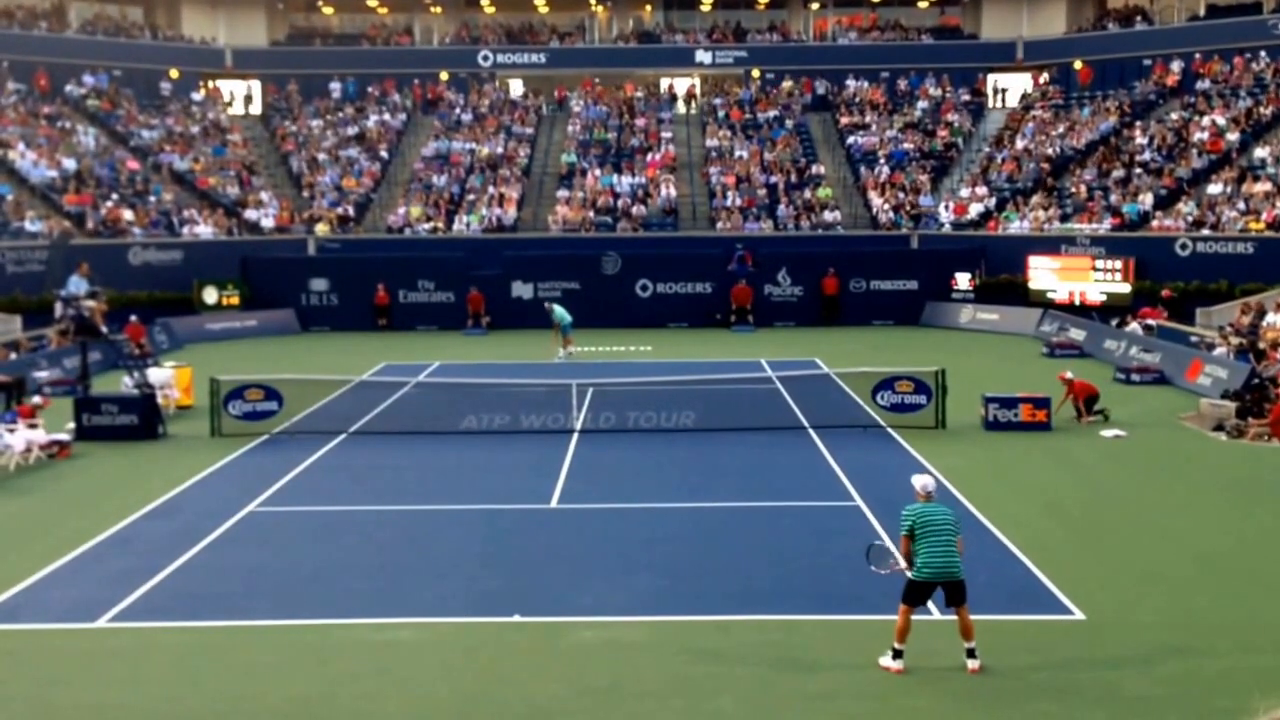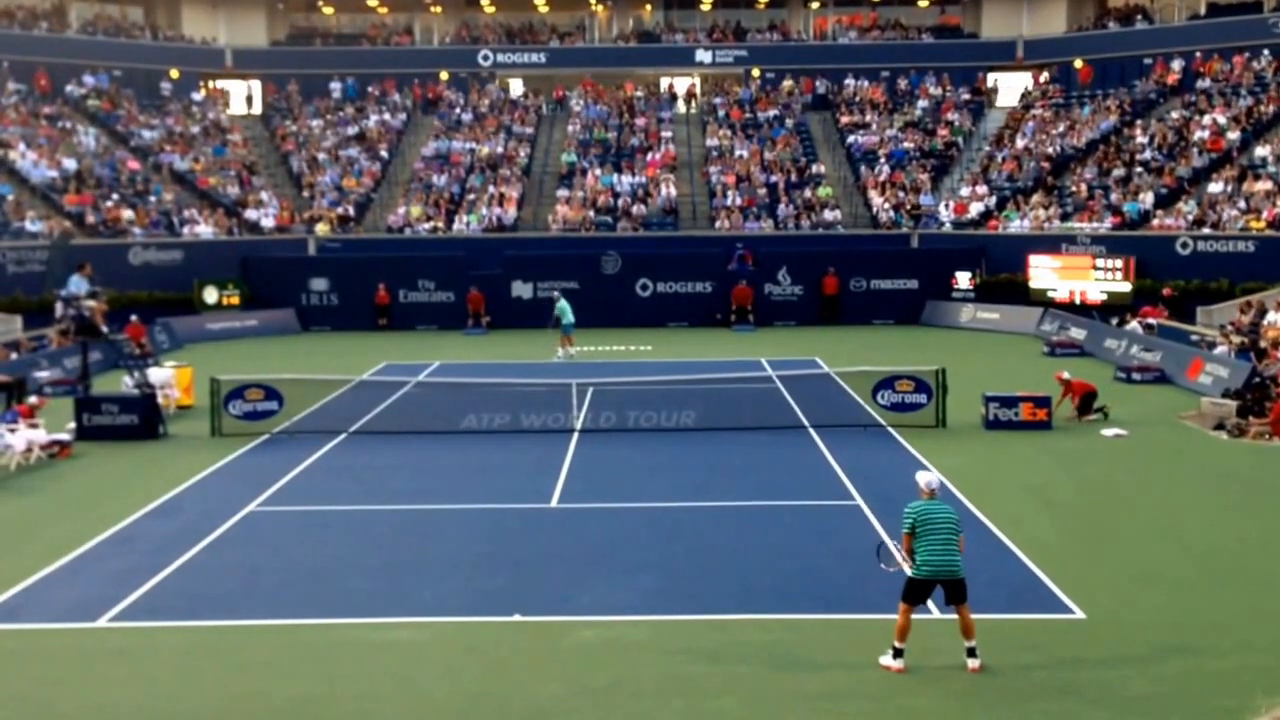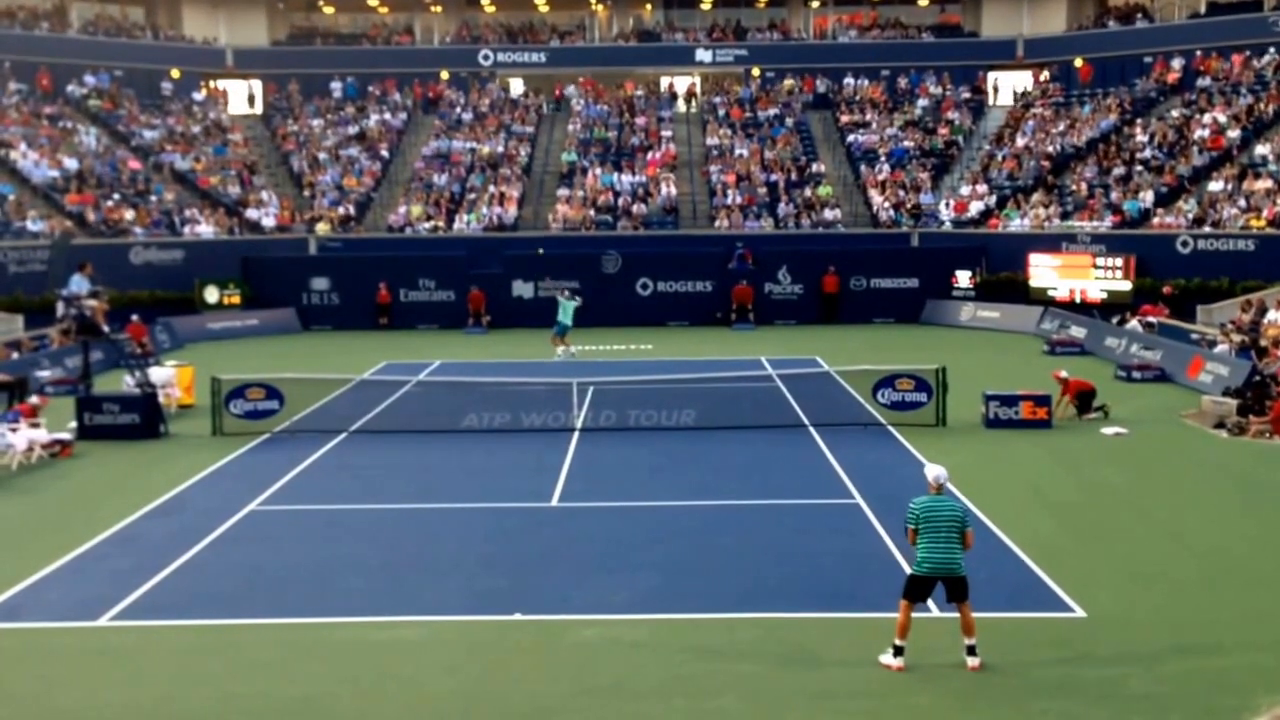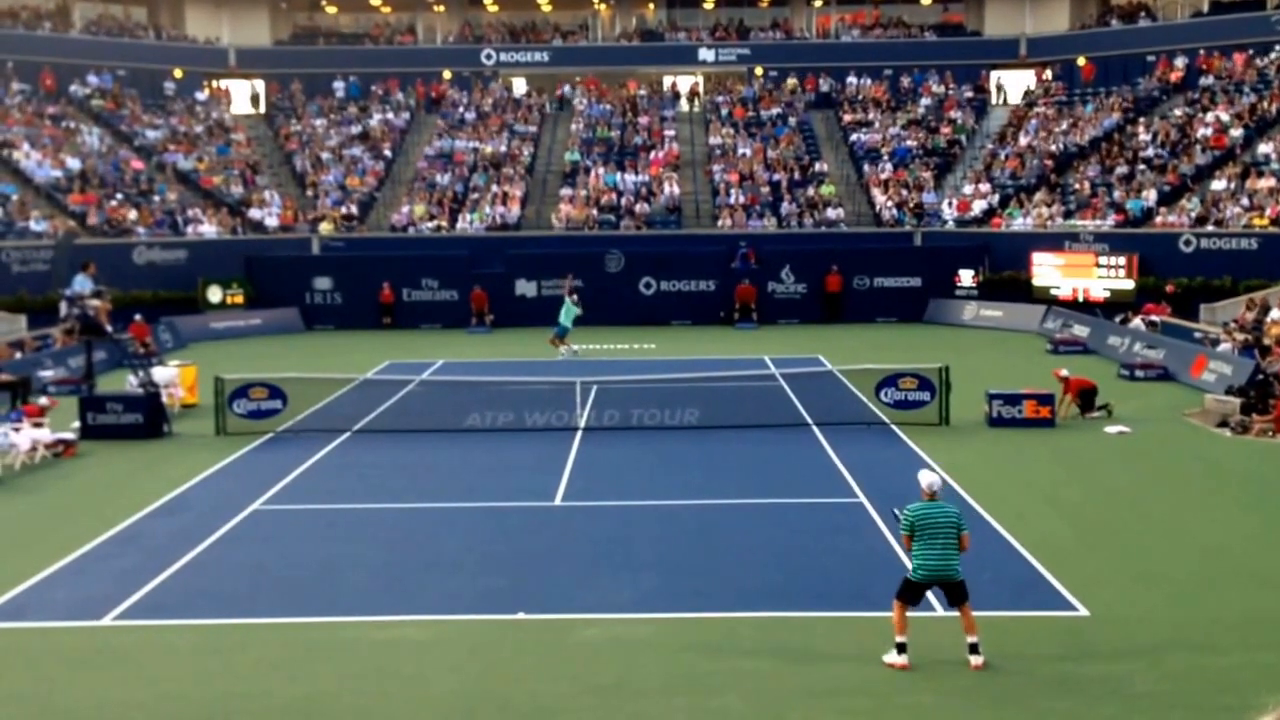
dt=0.4s
person 1, frame 1
left shoulder: (910, 511)
right shoulder: (948, 513)
left elbow: (905, 549)
right elbow: (959, 549)
left wrist: (911, 564)
left hip: (924, 572)
right hip: (953, 570)
left knee: (905, 611)
right knee: (962, 611)
left ankle: (896, 659)
right ankle: (972, 658)
person 1, frame 2
left shoulder: (912, 509)
right shoulder: (950, 511)
left elbow: (906, 546)
right elbow: (960, 547)
left wrist: (911, 561)
left hip: (924, 570)
right hip: (953, 569)
left knee: (905, 609)
right knee: (962, 609)
left ankle: (897, 658)
right ankle: (972, 657)
person 1, frame 3
left shoulder: (917, 505)
right shoulder: (959, 507)
left elbow: (912, 540)
right elbow: (969, 543)
left hip: (924, 567)
right hip: (954, 567)
left knee: (906, 607)
right knee: (964, 607)
left ankle: (897, 656)
right ankle: (972, 656)
person 1, frame 4
left shoulder: (910, 512)
right shoulder: (953, 512)
left elbow: (907, 544)
right elbow: (964, 546)
left hip: (922, 572)
right hip: (950, 572)
left knee: (899, 606)
right knee: (964, 608)
left ankle: (900, 654)
right ankle: (975, 654)
